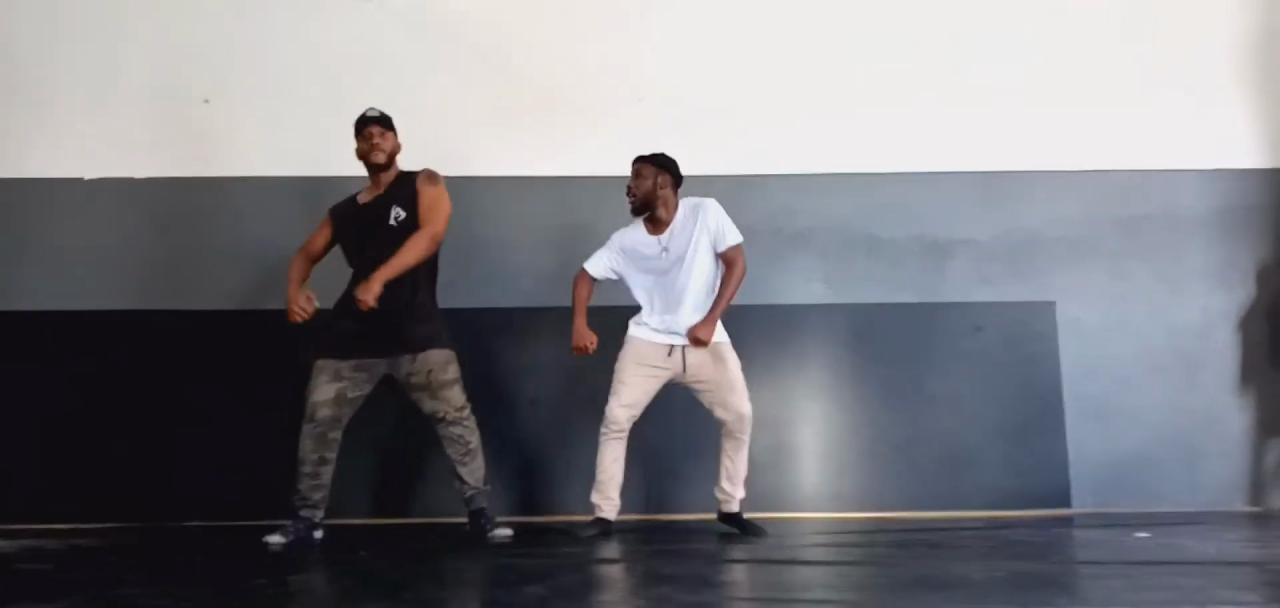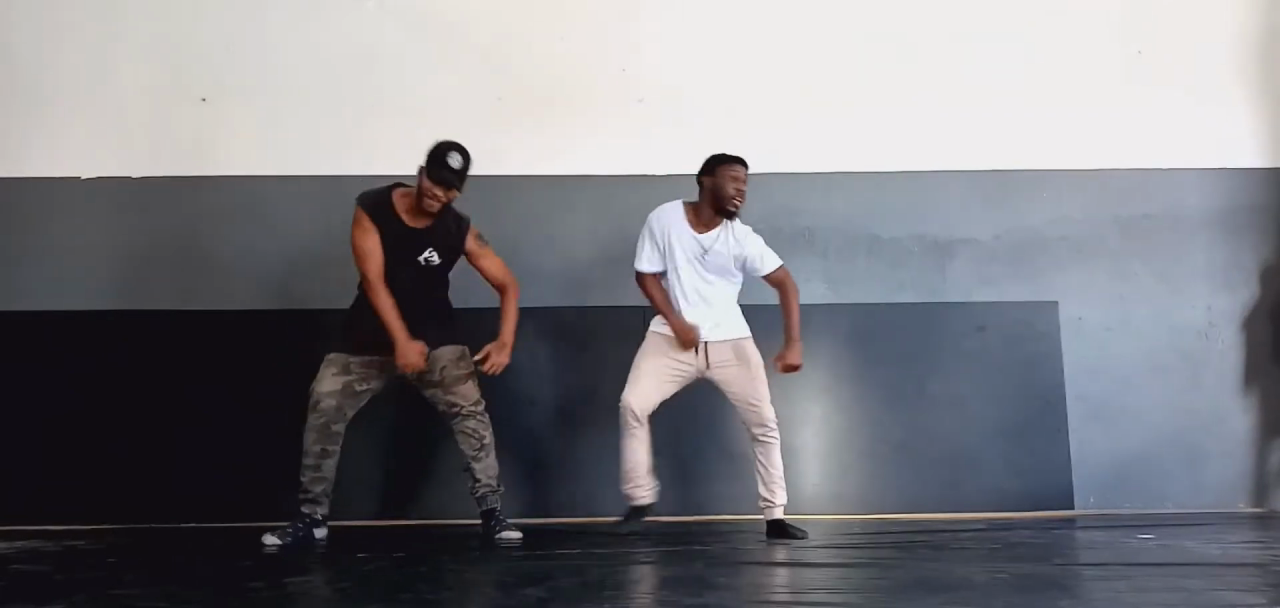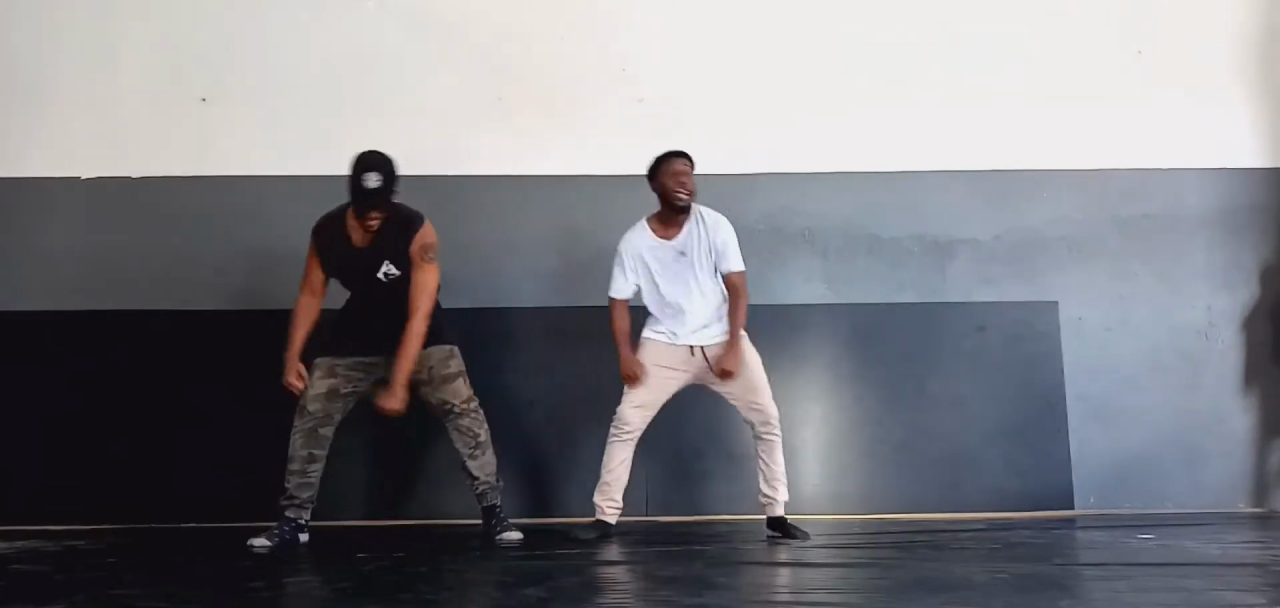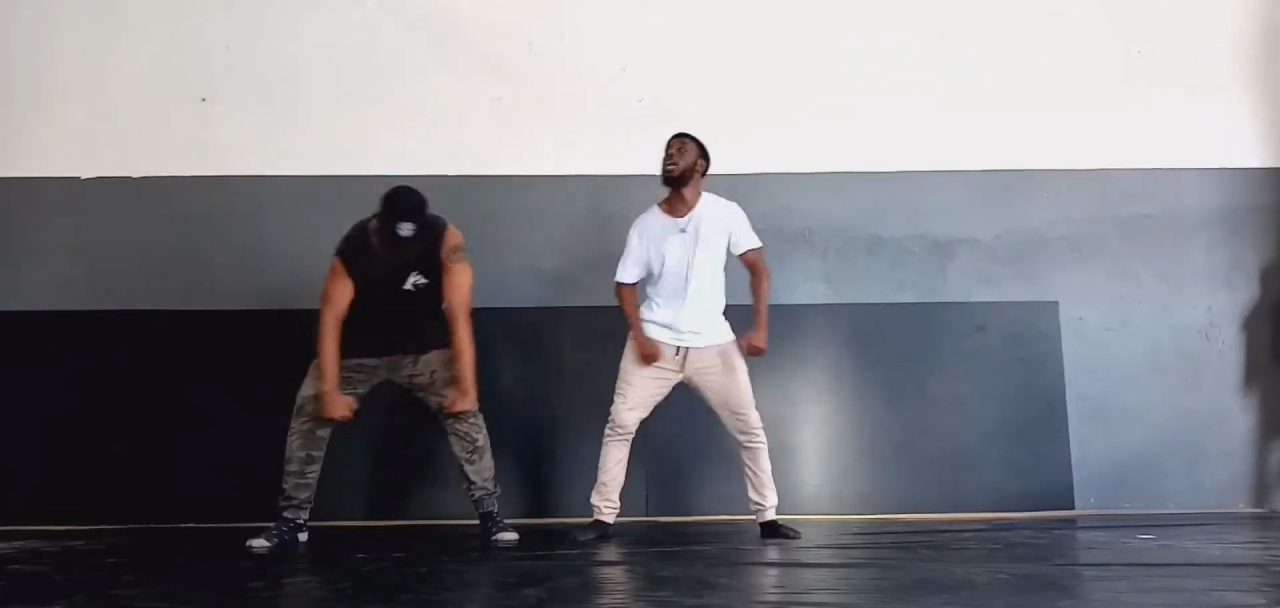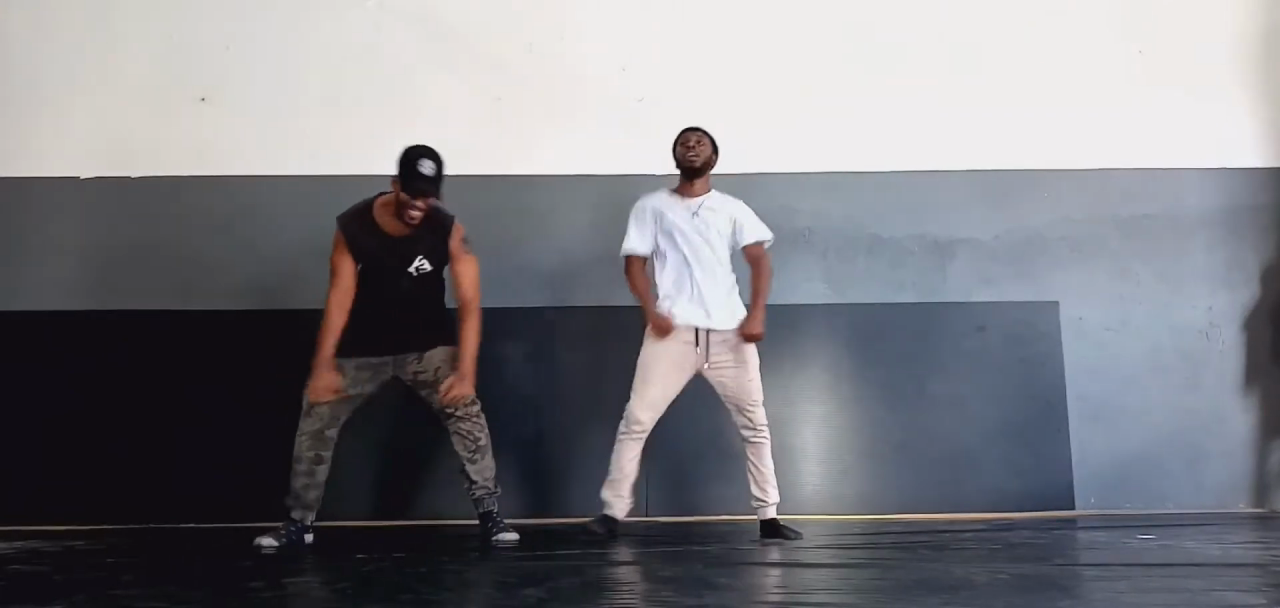
dt=0.5s
person 1, frame 1
left shoulder: (425, 184)
right shoulder: (343, 212)
left elbow: (431, 234)
right elbow: (307, 253)
left wrist: (378, 279)
right wrist: (295, 288)
left hip: (417, 332)
right hip: (354, 334)
left knee: (454, 416)
right knee: (320, 419)
left ankle: (479, 511)
right ankle: (308, 519)
person 1, frame 2
left shoulder: (460, 230)
right shoulder: (371, 209)
left elbow: (508, 284)
right elbow: (373, 280)
left wrist: (505, 341)
right wrist: (400, 342)
left hip: (434, 335)
right hip: (369, 336)
left knee: (471, 413)
right knee: (323, 412)
left ankle: (492, 513)
right ankle: (311, 517)
person 1, frame 3
left shoulder: (416, 231)
right shoulder: (327, 231)
left elbow: (420, 313)
right elbow: (311, 296)
left wrist: (398, 385)
right wrist: (292, 357)
left hip: (419, 338)
right hip: (354, 339)
left knee: (464, 411)
right knee: (310, 415)
left ankle: (492, 511)
right ankle: (294, 521)
person 1, frame 4
left shoulder: (445, 240)
right shoulder: (352, 249)
left elbow: (459, 315)
right elbow: (330, 321)
left wrist: (467, 385)
right wrist: (329, 390)
left hip: (424, 343)
right hip: (360, 345)
left knee: (465, 415)
right knee: (309, 415)
left ankle: (489, 514)
right ankle: (292, 521)
person 1, frame 5
left shoulder: (447, 230)
right shoulder: (354, 224)
left elbow: (470, 304)
right elbow: (340, 296)
left wrist: (464, 372)
right wrist: (323, 365)
left hip: (428, 342)
right hip: (365, 341)
left knee: (467, 413)
right knee: (316, 416)
left ankle: (489, 514)
right ankle: (299, 523)
person 2, frame 1
left shoulder: (705, 212)
right shoulder: (626, 239)
left elbow: (736, 264)
right elbow: (586, 274)
left wrist: (710, 320)
right wrist: (579, 324)
left hip: (702, 340)
right hip: (648, 342)
left knee: (739, 416)
right knee: (615, 421)
left ankle: (730, 507)
right ankle: (604, 513)
person 2, frame 2
left shoulder: (742, 238)
right shoulder: (664, 218)
left elbow: (785, 284)
right elbow: (647, 274)
left wrist: (793, 343)
right wrist: (673, 319)
left hip: (728, 340)
right hip: (671, 339)
left knee: (763, 422)
right knee: (633, 405)
left ankle: (774, 516)
right ankle: (639, 499)
person 2, frame 3
left shoulder: (714, 225)
right shoulder: (634, 242)
left elbow: (737, 289)
right elbow: (618, 301)
left wrist: (733, 348)
right wrist: (625, 354)
left hip: (720, 342)
right hip: (664, 345)
left knee: (766, 418)
right knee: (625, 422)
left ankle: (776, 513)
right ankle: (605, 515)
person 2, frame 4
left shoulder: (725, 213)
right shoulder: (645, 224)
left elbow: (758, 267)
right elbow: (625, 283)
left wrist: (759, 326)
right wrist: (639, 335)
left hip: (713, 343)
right hip: (656, 340)
left knee: (749, 428)
right knee: (621, 423)
left ankle: (767, 517)
right ankle: (603, 516)
person 2, frame 5
left shoulder: (731, 207)
right shoulder: (651, 206)
left elbow: (759, 260)
right elbow: (634, 261)
left wrist: (756, 313)
right wrist: (651, 311)
left hip: (726, 331)
right hip: (671, 330)
left knee: (754, 423)
right knee: (636, 418)
left ankle: (767, 515)
right ankle: (614, 510)
